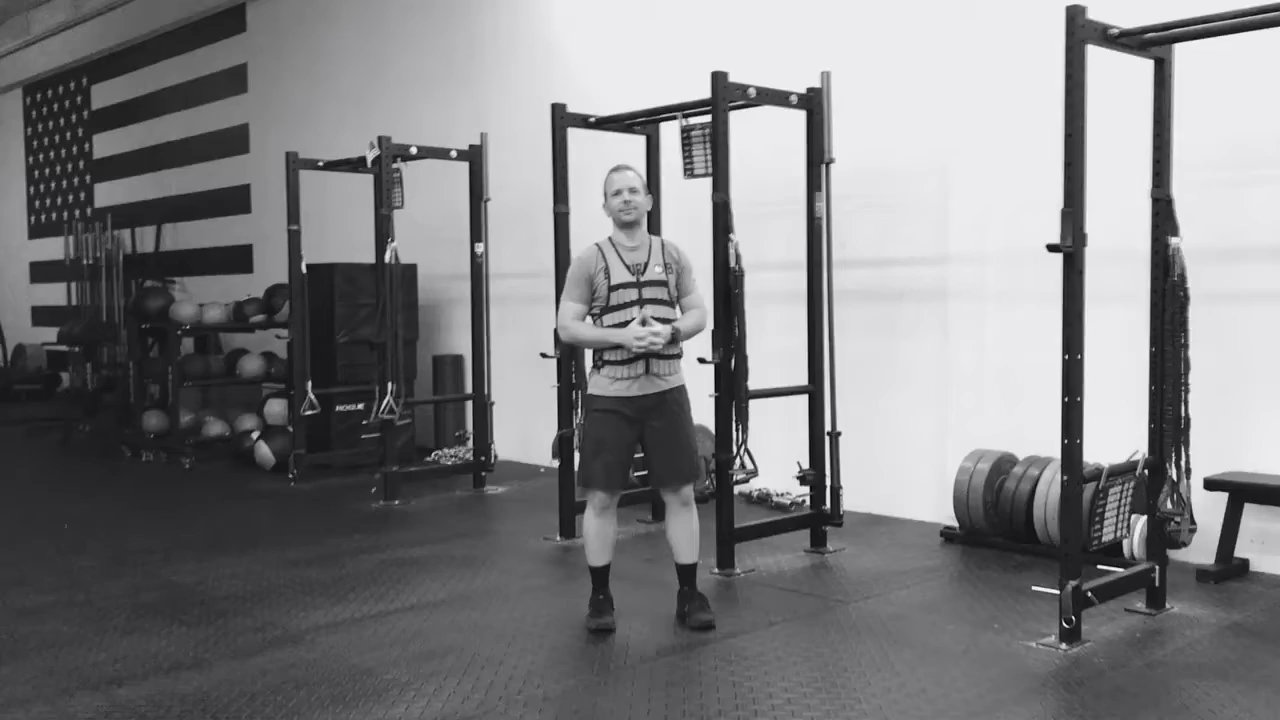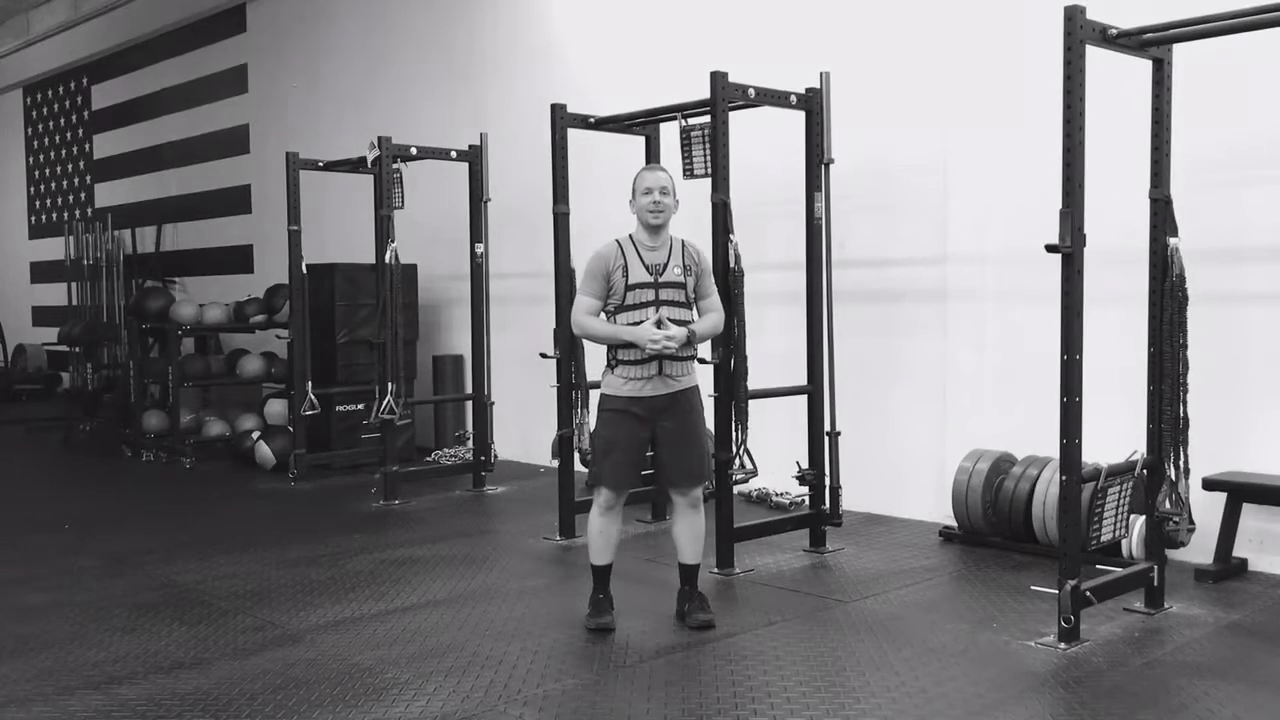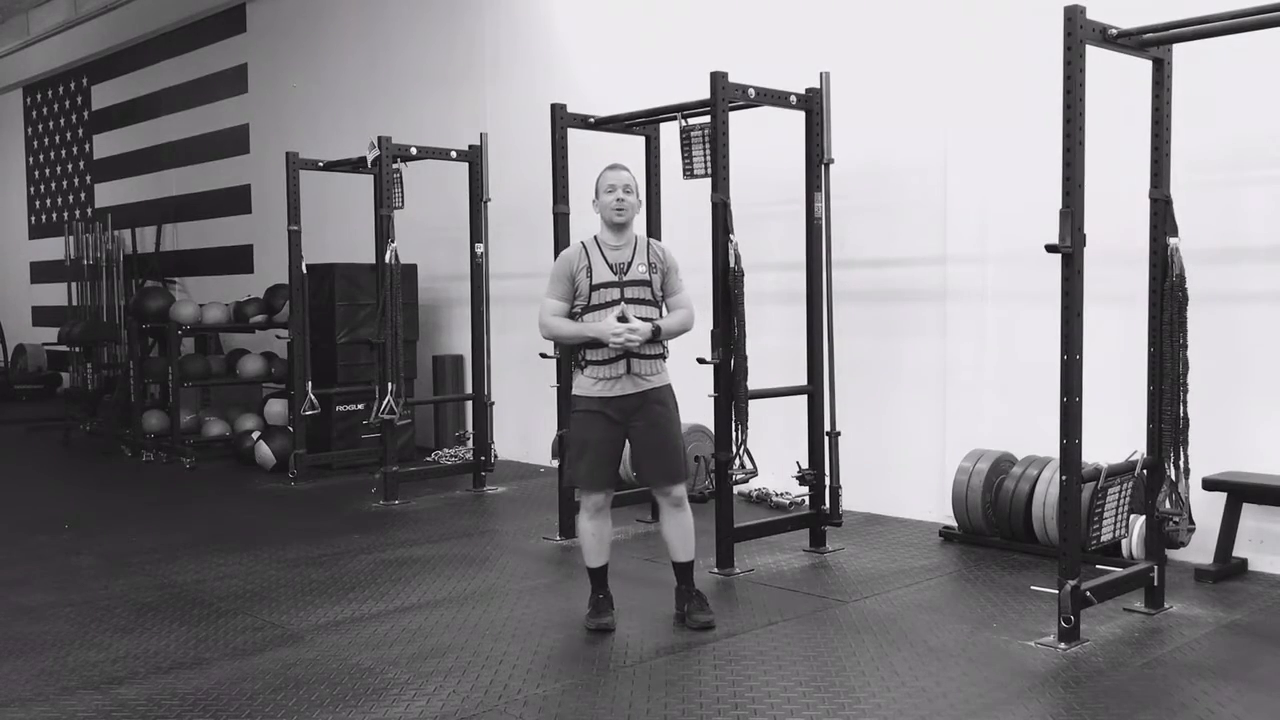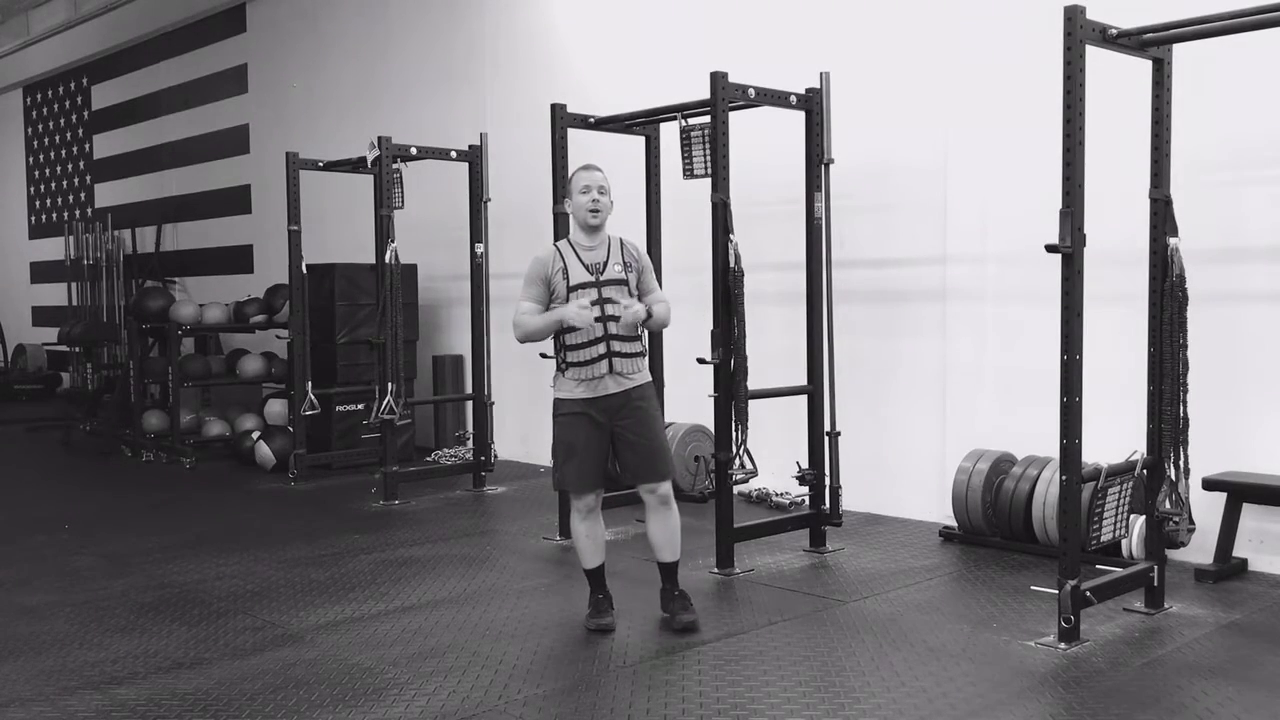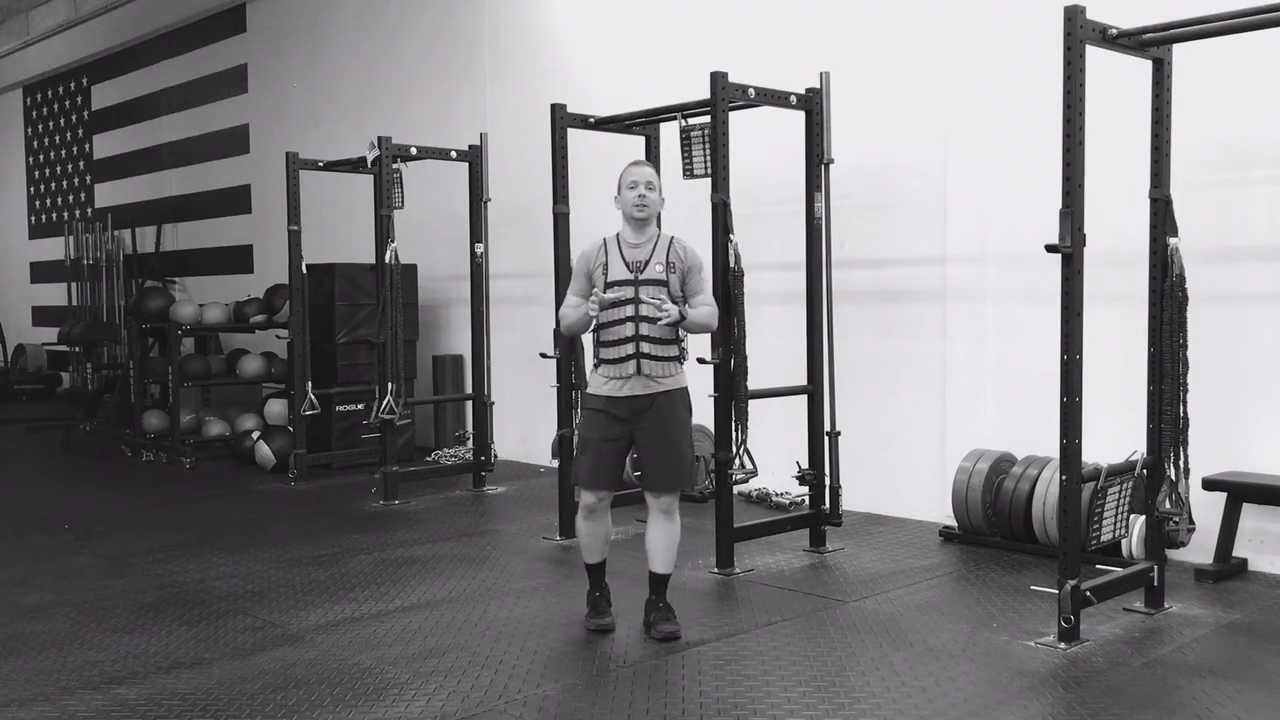
dt=1s
person 1, frame 1
left shoulder: (672, 254)
right shoulder: (588, 260)
left elbow: (698, 313)
right elbow: (566, 327)
left wrist: (670, 331)
right wrist: (619, 335)
left hip: (666, 391)
right hip: (609, 395)
left knee: (680, 493)
right knee: (601, 497)
left ankle: (689, 593)
right ankle: (600, 596)
person 1, frame 2
left shoulder: (693, 257)
right shoulder: (607, 257)
left elbow: (716, 317)
right elbow: (580, 321)
left wrist: (686, 334)
right wrist: (633, 334)
left hip: (680, 392)
right hip: (623, 394)
left knee: (689, 494)
right knee: (608, 495)
left ankle: (689, 593)
right ankle: (600, 595)
person 1, frame 3
left shoulder: (659, 255)
right shoulder: (572, 259)
left elbow: (685, 315)
right elbow: (548, 324)
left wrist: (651, 330)
right wrist: (598, 330)
left hip: (652, 390)
right hip: (594, 395)
left knee: (673, 492)
right knee: (594, 498)
left ankle: (687, 592)
right ankle: (599, 596)
person 1, frame 4
left shoulder: (633, 254)
right shoulder: (547, 261)
left elbow: (664, 315)
right elbow: (522, 330)
left wrist: (644, 311)
right wrist: (561, 315)
left hip: (634, 388)
right hip: (577, 397)
left knee: (658, 490)
right knee: (584, 500)
left ankle: (671, 590)
right ankle: (599, 595)
person 1, frame 5
left shoulder: (682, 253)
right shoulder: (593, 254)
left elbow: (710, 316)
right elbow: (565, 322)
left wrist: (679, 314)
right wrist: (586, 310)
left hip: (664, 393)
right hip: (606, 393)
left knee: (664, 500)
right knee: (592, 497)
left ankle: (658, 601)
right ankle: (597, 591)
